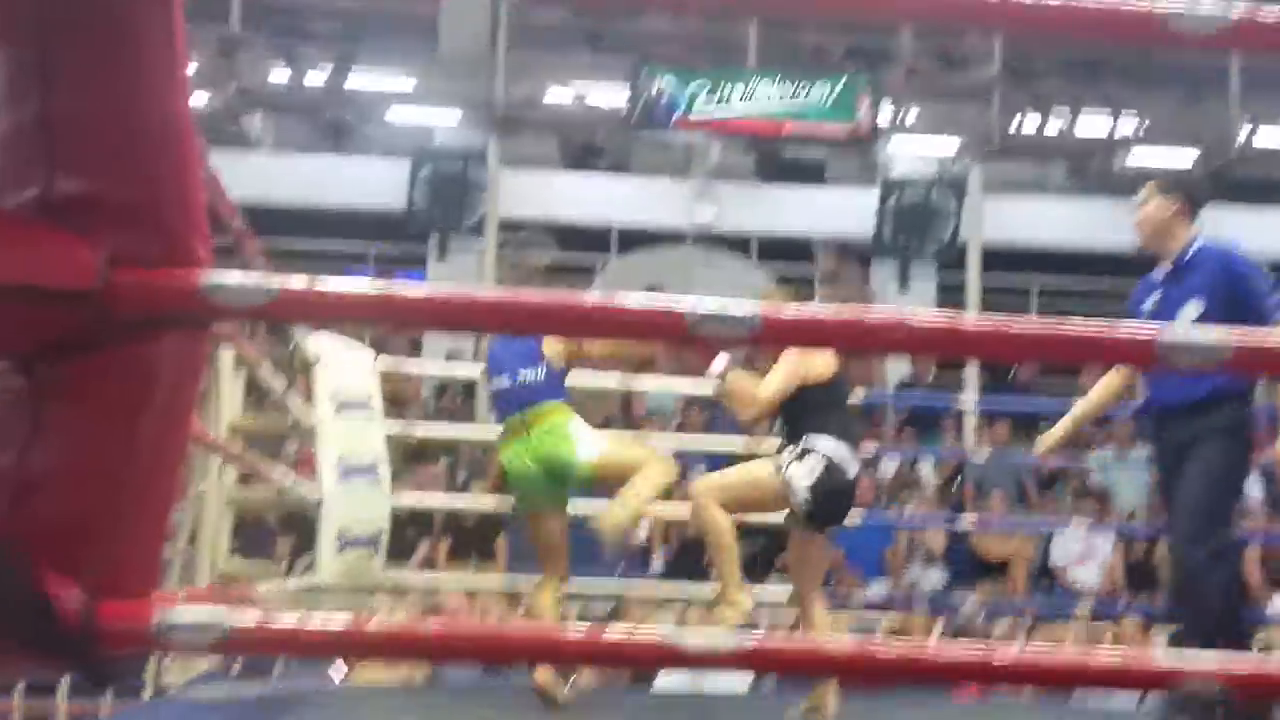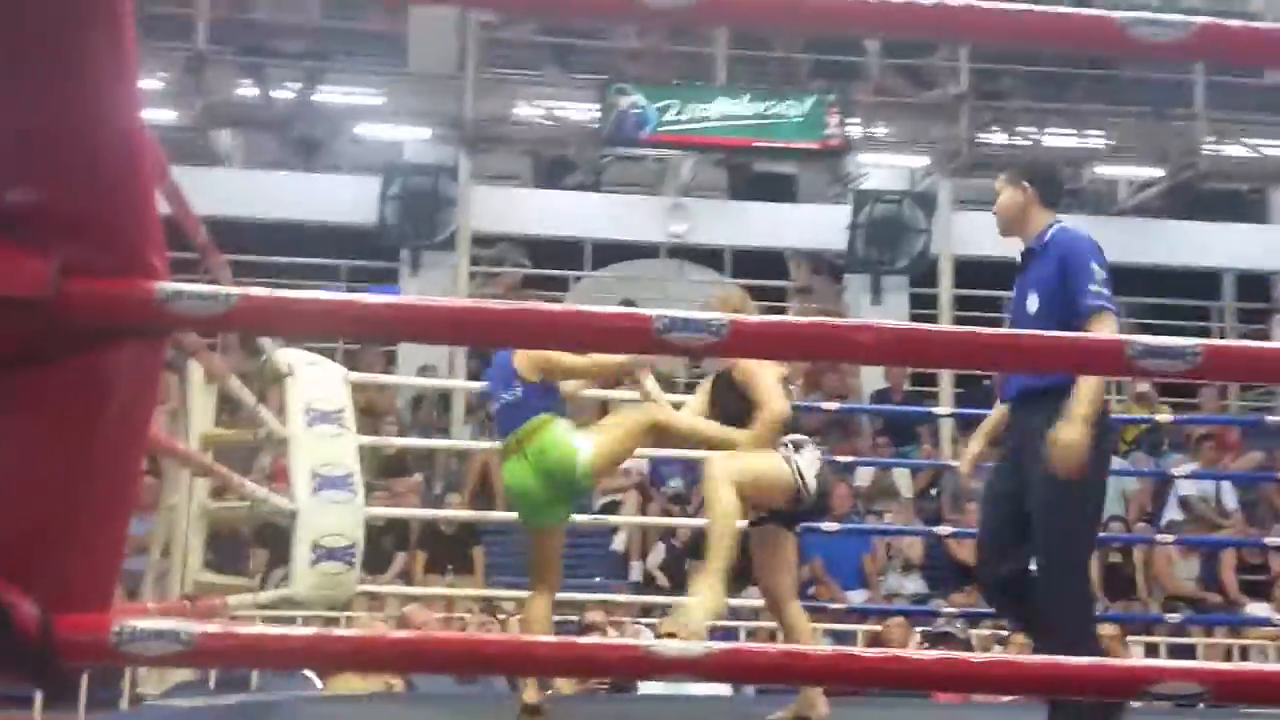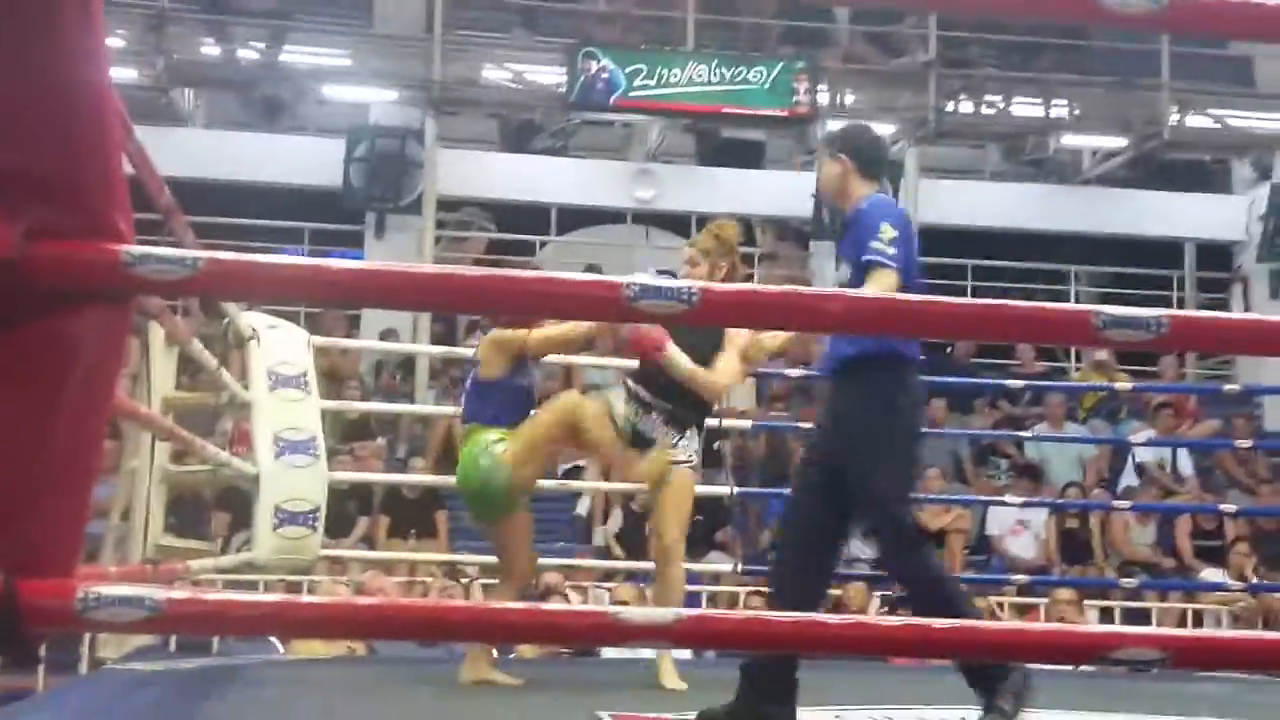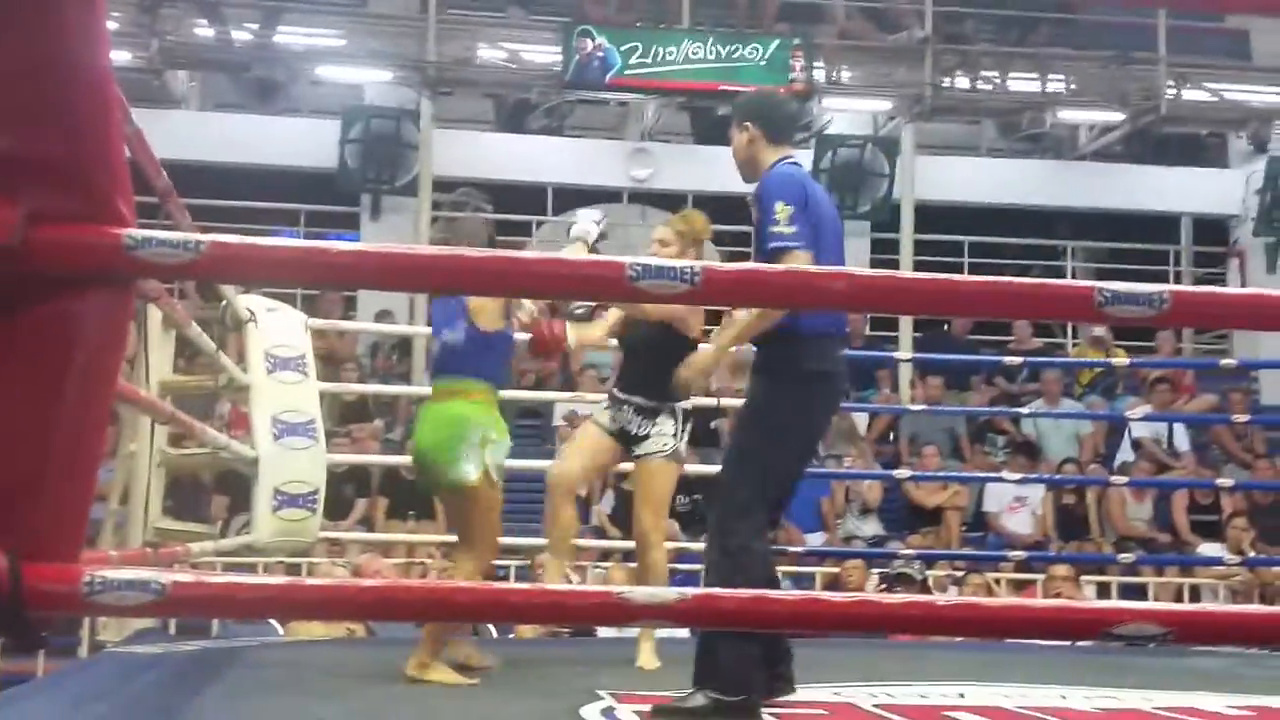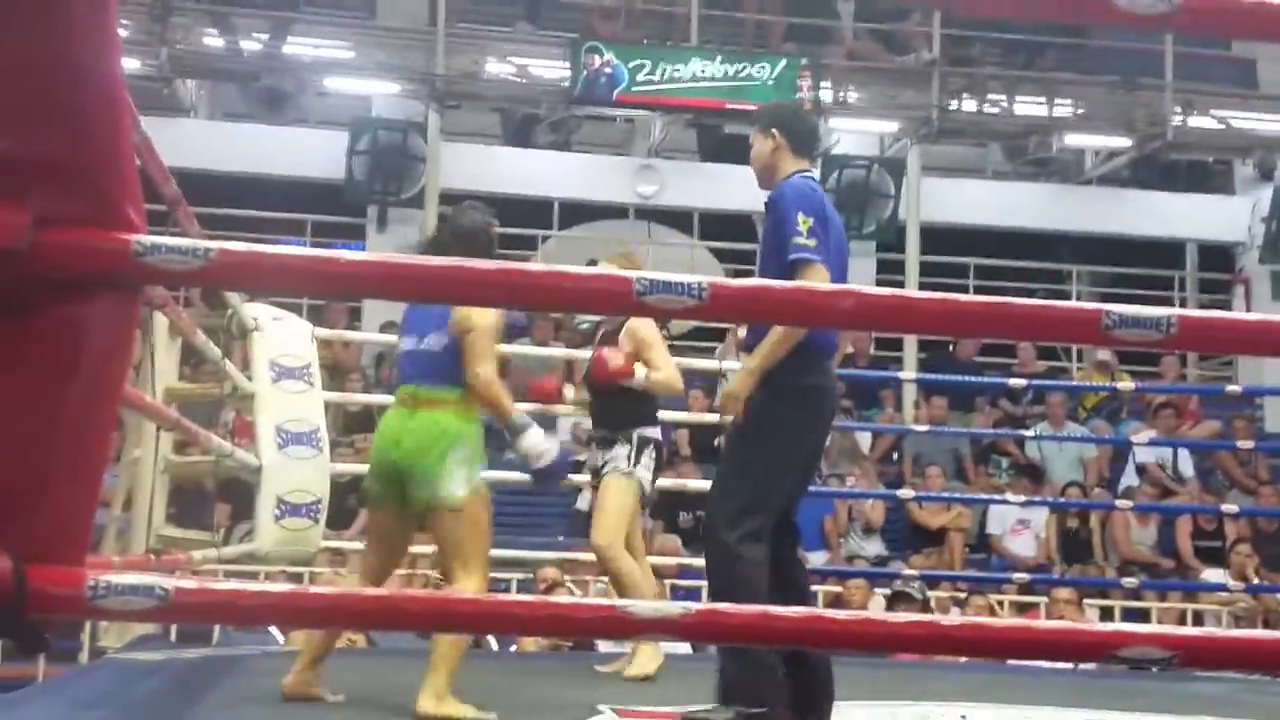
dt=0.4s
person 1, frame 1
left shoulder: (1227, 265)
right shoulder: (1147, 288)
right elbow: (1120, 375)
right wrist: (1063, 428)
left hip: (1219, 427)
right hip: (1168, 432)
left knee: (1193, 553)
right knee: (1204, 562)
person 1, frame 2
left shoulder: (1074, 249)
right shoulder: (1029, 265)
left elbow: (1103, 335)
left wrist: (1078, 418)
right wrist: (982, 437)
left hip: (1065, 432)
right hip: (1025, 436)
left knee: (1059, 580)
right knee: (996, 567)
person 1, frame 3
left shoulder: (879, 215)
right shoulder: (861, 225)
left elbow: (879, 295)
left hip: (880, 393)
right hip: (854, 395)
left knee: (897, 540)
right knee: (800, 540)
person 1, frame 4
left shoulder: (782, 185)
right shoulder: (812, 191)
left wrist: (716, 347)
right wrist: (743, 339)
left hip: (793, 366)
right hip: (815, 364)
left knee: (737, 516)
right knee: (751, 515)
right ankle: (765, 663)
person 1, frame 5
left shoulder: (793, 196)
right shoulder: (820, 203)
left elbow: (812, 294)
left wrist: (748, 371)
left hip: (786, 385)
right hip: (809, 384)
left knee: (734, 526)
right knee: (772, 535)
person 2, frame 1
left shoulder: (802, 352)
right shoulder: (815, 360)
left elbow: (759, 401)
right elbow: (753, 408)
left wrist: (722, 370)
left hip: (818, 466)
right hip: (822, 466)
left knee: (704, 492)
right knee: (808, 592)
left ankle: (733, 597)
person 2, frame 2
left shoulder: (745, 360)
right shoulder: (713, 383)
left elbow: (775, 409)
right elbow: (685, 421)
left wrist: (738, 448)
right wrist: (643, 381)
left hip: (794, 463)
right hip: (767, 488)
left knee: (717, 470)
right knee: (780, 596)
left ankle: (710, 582)
person 2, frame 3
left shoulder: (737, 325)
left elbow: (716, 390)
left wrist: (671, 355)
left hip: (679, 430)
right hip: (636, 402)
left knee: (667, 544)
left ankle: (666, 656)
person 2, frame 4
left shoulder: (687, 302)
right shoulder: (639, 296)
left elbow: (650, 310)
right elbow: (601, 332)
right wrist: (565, 334)
left hip: (661, 418)
right hip: (620, 408)
left knee: (648, 531)
right knee: (560, 479)
left ankle: (647, 640)
right ankle: (553, 580)
person 2, frame 5
left shoulder: (640, 328)
right shoulder: (605, 333)
left elbow: (675, 385)
left wrist: (635, 374)
left hip: (635, 445)
right hip: (604, 446)
left knee: (606, 543)
right knee: (628, 551)
left ankle: (648, 642)
right ankle: (642, 643)
person 3, frame 1
left shoulder: (498, 348)
right shoulder: (553, 341)
right elbow: (610, 352)
left hip: (522, 458)
right hip: (558, 439)
left knee: (554, 571)
right knee: (661, 466)
left ankle: (546, 669)
right ankle: (620, 512)
person 3, frame 2
left shoulder: (497, 368)
right shoulder: (529, 356)
right elbow: (591, 367)
right wrist: (636, 359)
left hip: (522, 476)
right hip: (555, 450)
left knee: (543, 586)
right knee: (653, 415)
left ankle: (530, 685)
right ankle: (738, 438)
person 3, frame 3
left shoulder: (521, 355)
right shoulder: (500, 342)
left elbow: (573, 335)
right elbow: (571, 334)
left hip: (487, 474)
right hip: (492, 460)
left knee: (519, 574)
right knee: (578, 407)
left ankle: (477, 662)
right ankle: (634, 467)
person 3, frame 4
left shoulder: (444, 299)
right wrist: (583, 238)
left hip: (435, 423)
right hip: (467, 427)
left knee: (474, 546)
right knee: (479, 555)
left ankle: (449, 642)
right ankle: (424, 658)
person 3, frame 5
left shoulder: (419, 300)
right shoulder: (480, 301)
right elbow: (481, 376)
right wrist: (526, 429)
left hip: (398, 434)
right hip: (445, 437)
left knee: (373, 569)
right knee: (469, 576)
left ankle: (303, 673)
